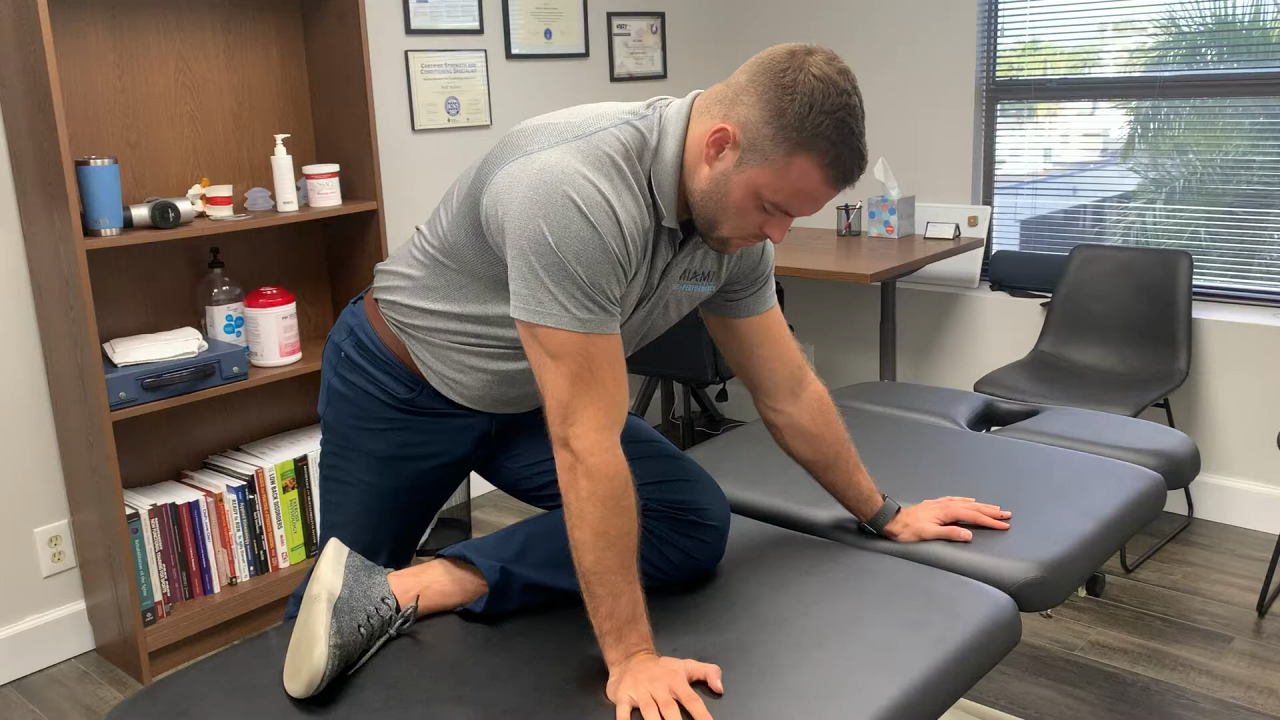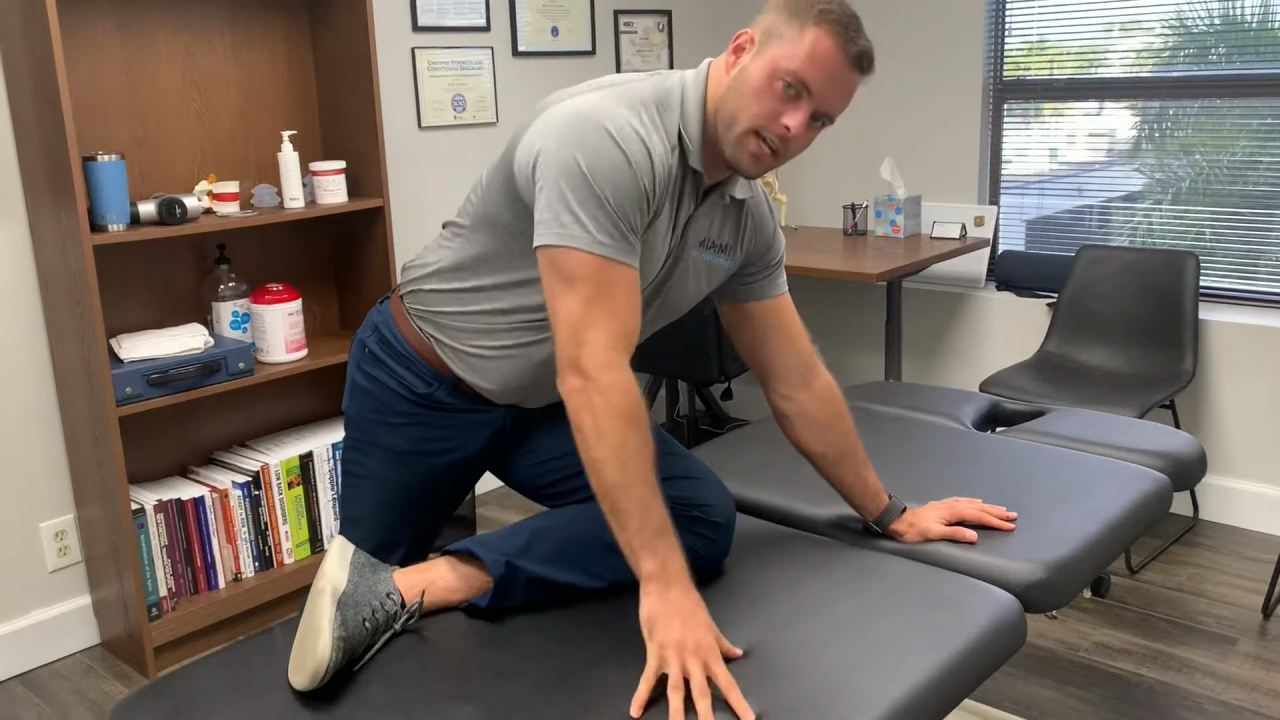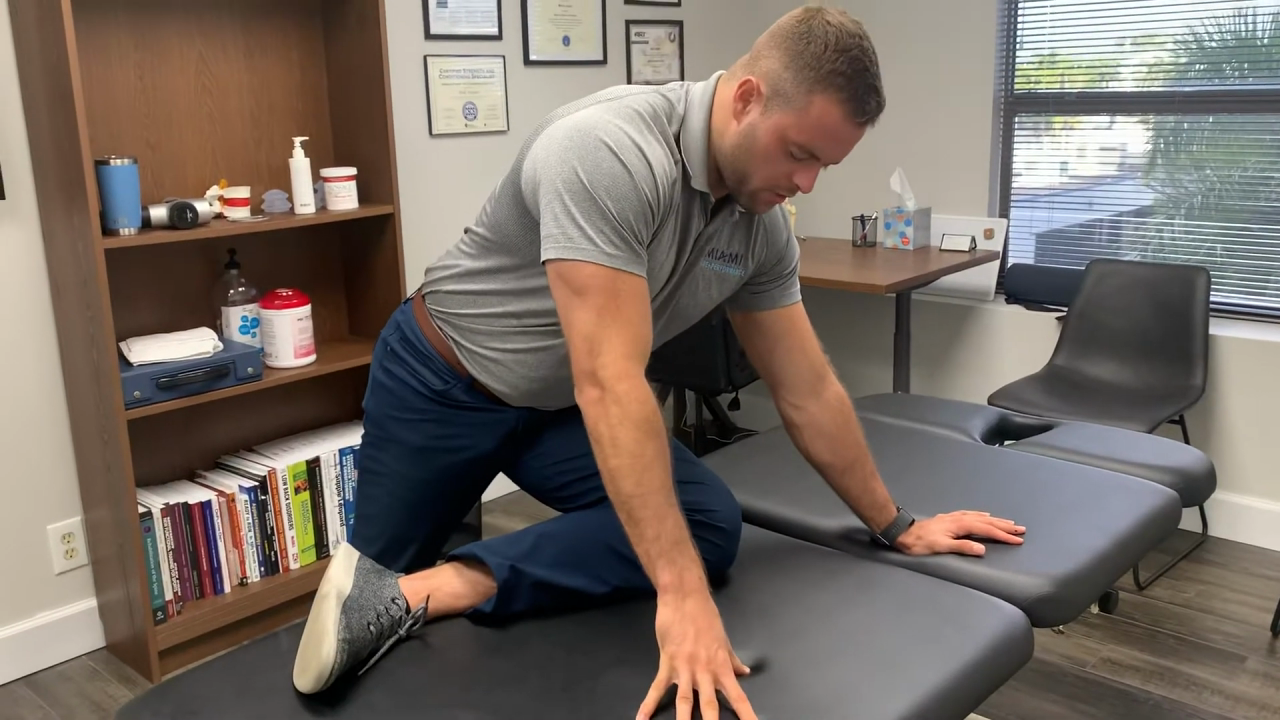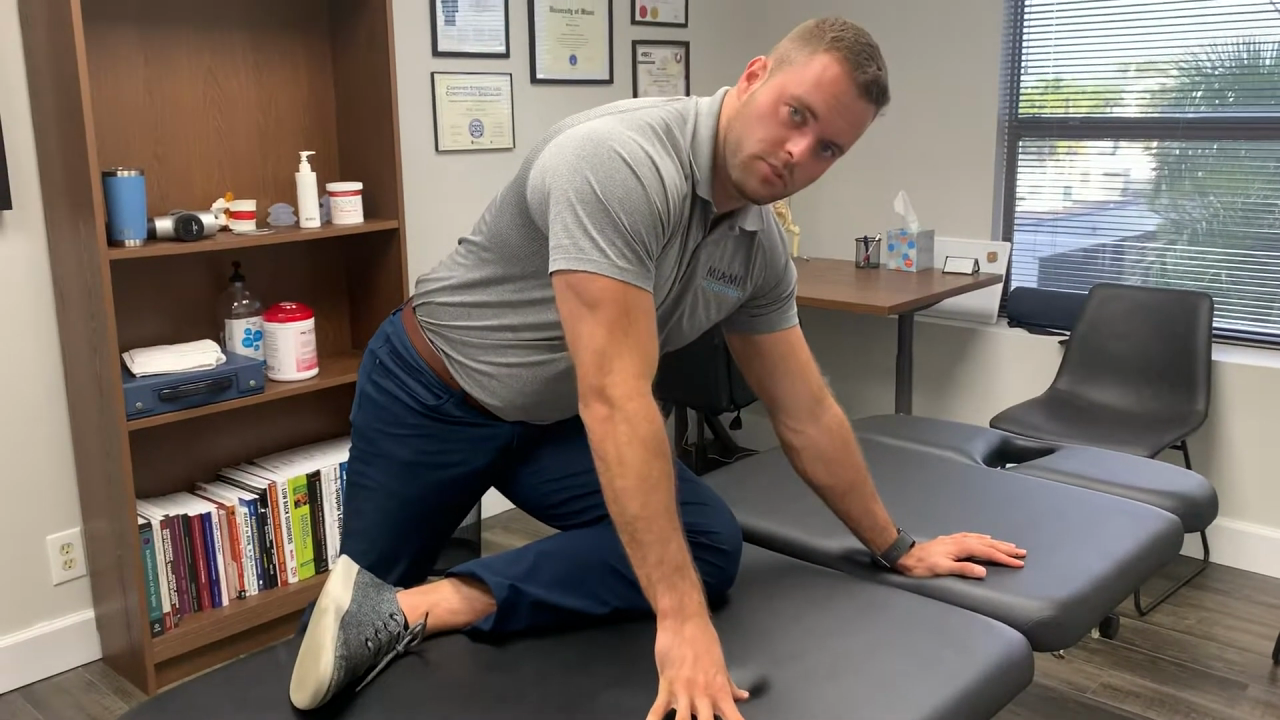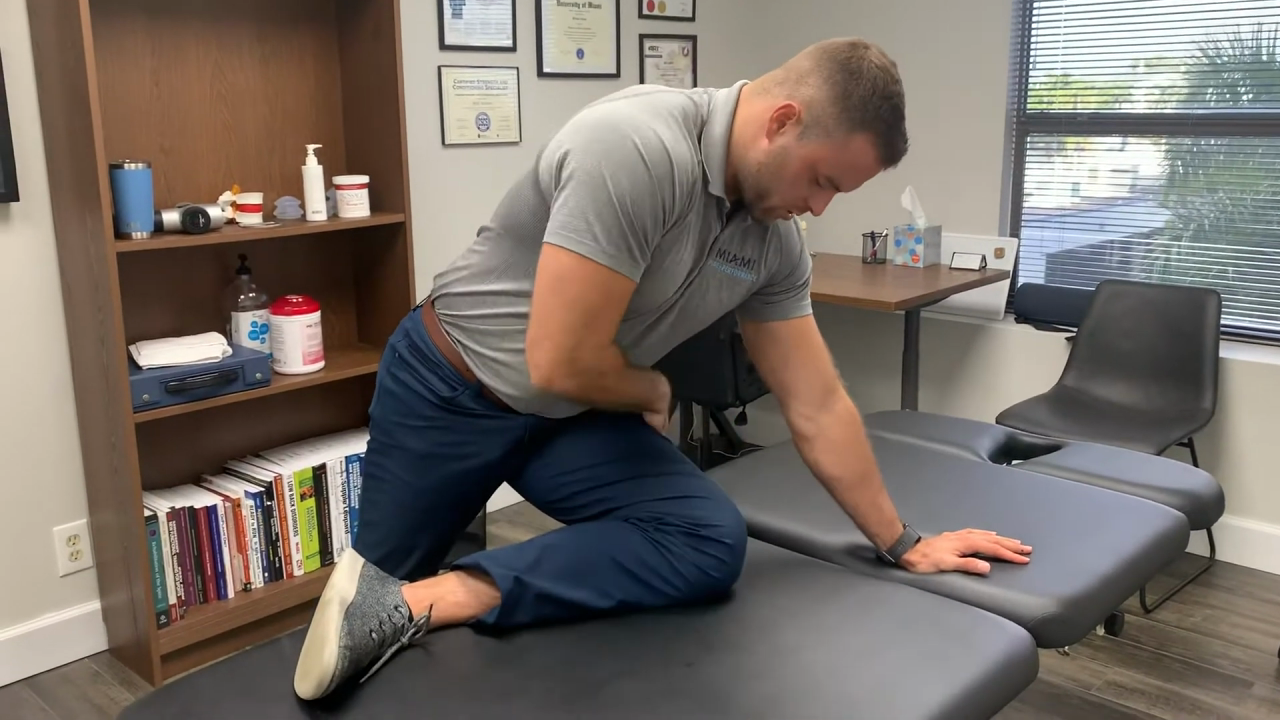
dt=1s
person 1, frame 1
left shoulder: (735, 225)
right shoulder: (576, 189)
left elbow: (787, 394)
right elbow: (587, 445)
left wrist: (886, 515)
right wrist: (631, 657)
left hip: (529, 395)
right hip: (399, 380)
left knee: (695, 523)
right knee: (331, 623)
left ankle: (404, 594)
person 1, frame 2
left shoulder: (748, 216)
right shoulder: (607, 135)
left elbow: (796, 383)
right elbow: (593, 374)
left wrist: (890, 515)
right wrist: (665, 583)
left hip: (541, 402)
right hip: (422, 379)
left knee: (702, 518)
right knee: (365, 592)
left ankle: (415, 589)
person 1, frame 3
left shoulder: (763, 228)
right shoulder: (609, 151)
left elbow: (808, 392)
right elbow: (610, 386)
left wrist: (897, 526)
right wrist: (682, 595)
left hip: (558, 404)
right hip: (443, 379)
left knee: (707, 524)
right knee: (379, 579)
left ankle: (422, 595)
person 1, frame 4
left shoulder: (759, 248)
right shoulder: (619, 161)
left elbow: (805, 415)
right elbow: (616, 401)
left wrist: (898, 549)
right wrist: (681, 618)
left hip: (551, 418)
right hip: (430, 393)
left knee: (709, 545)
right knee: (351, 624)
left ankle: (417, 612)
person 1, frame 5
left shoulder: (772, 241)
right shoulder: (634, 145)
left elbow: (816, 407)
right elbow: (562, 363)
left wrist: (902, 543)
right wrist: (651, 390)
left hip: (572, 414)
right hip: (449, 387)
left knee: (709, 542)
right knee: (379, 586)
left ankle: (422, 604)
